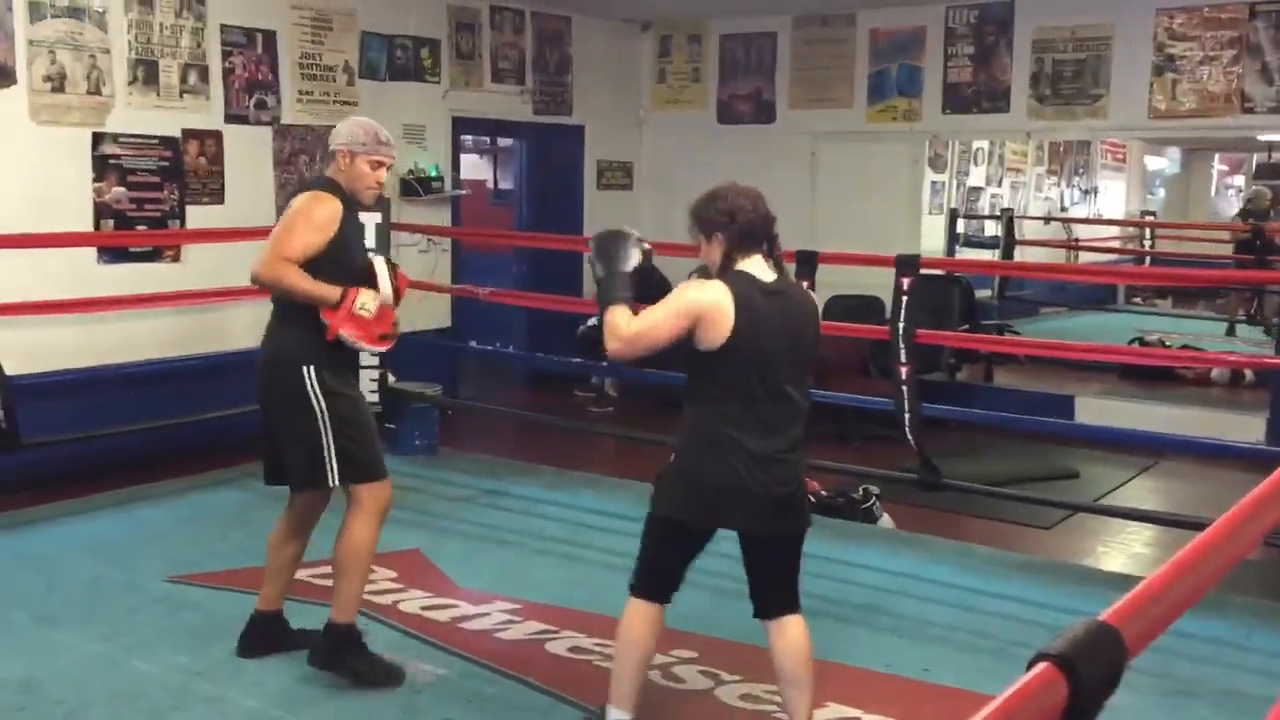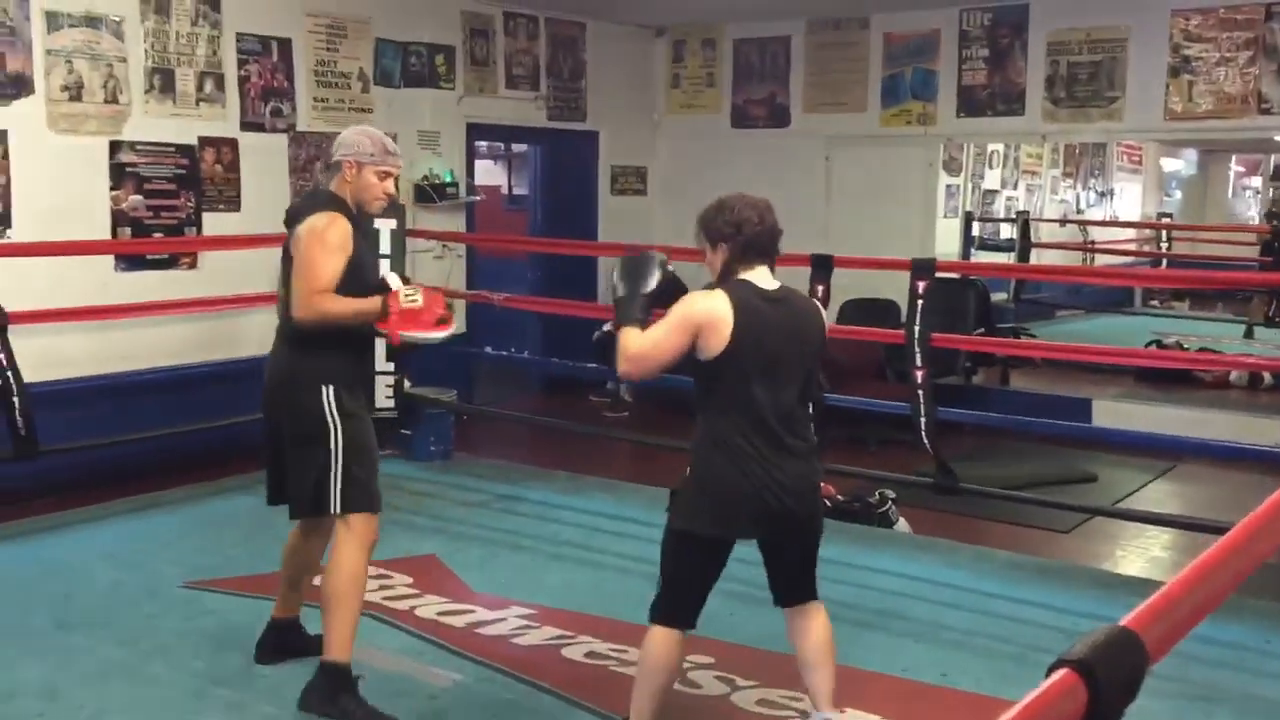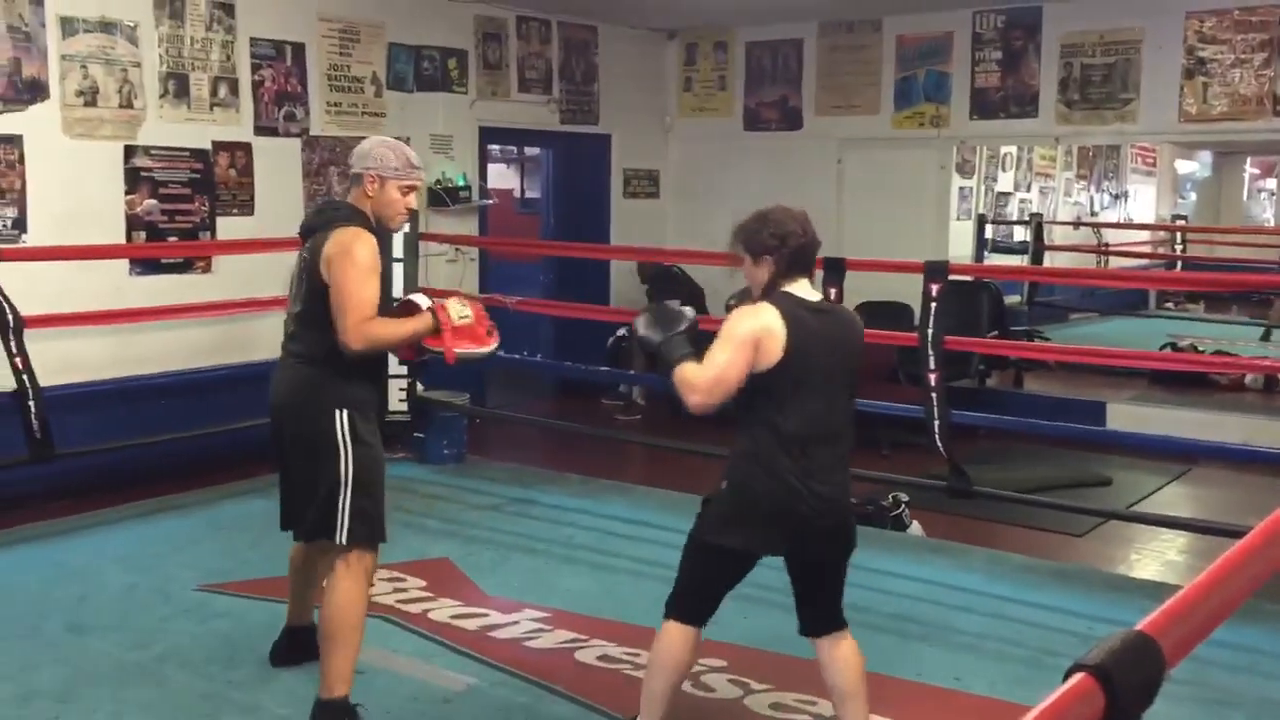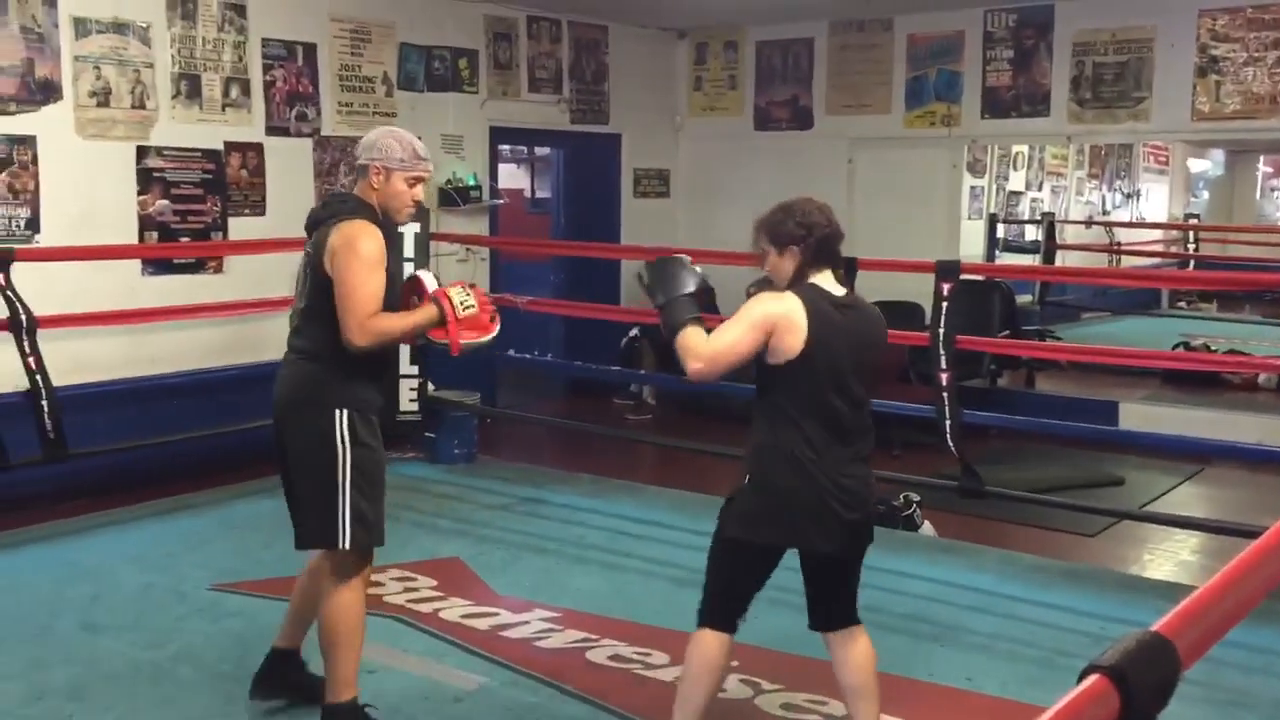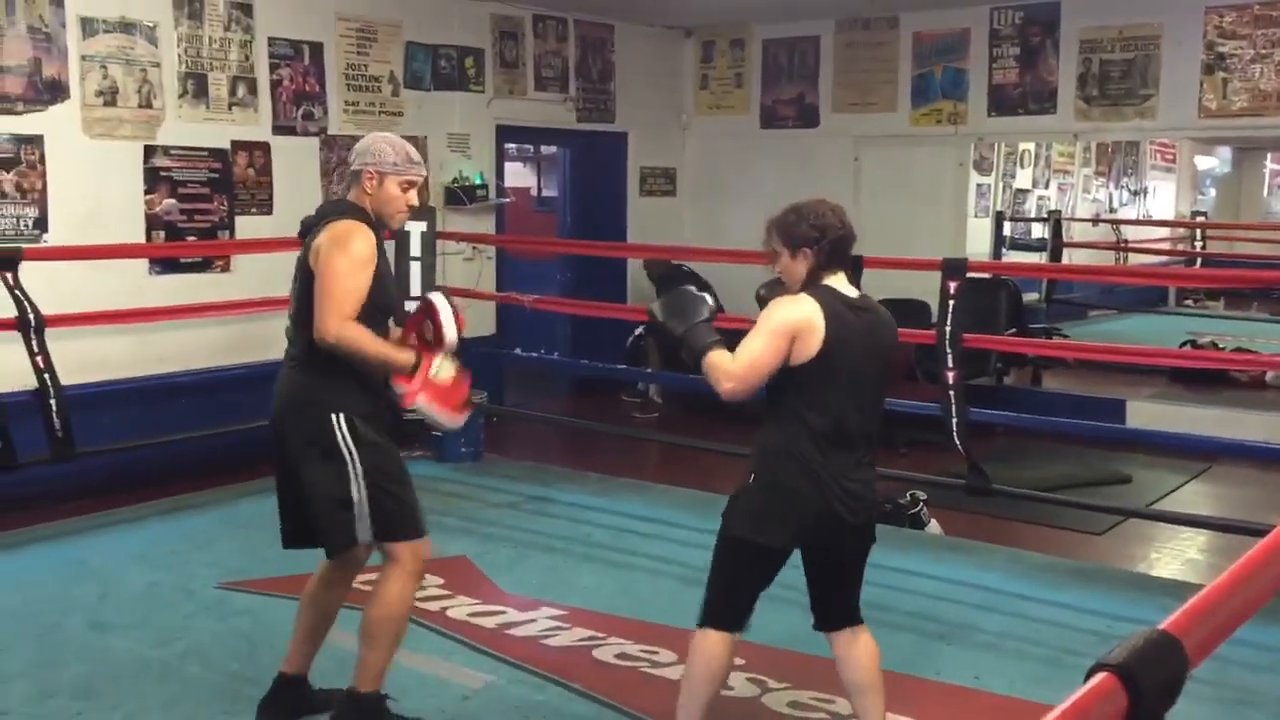
dt=0.2s
person 1, frame 1
left shoulder: (344, 212)
right shoulder: (320, 204)
right elbow: (268, 268)
left wrist: (373, 293)
right wrist: (341, 297)
left hip: (310, 369)
right hip: (309, 369)
left knee: (309, 498)
right knee: (371, 493)
left ankle: (265, 624)
right ankle: (339, 637)
person 1, frame 2
left shoulder: (341, 223)
right shoulder: (329, 223)
right elbow: (308, 307)
left wrist: (388, 307)
right wrist: (384, 304)
left hip: (304, 384)
right hip: (322, 387)
left knee: (317, 515)
right knee: (356, 524)
left ankle: (282, 630)
person 1, frame 3
left shoulder: (331, 232)
right shoulder: (355, 240)
right elbow: (357, 335)
left wrist: (407, 328)
right wrist: (430, 320)
left hip: (304, 396)
right hip: (331, 405)
left knee: (321, 529)
right knee: (353, 553)
left ankle: (297, 634)
person 1, frame 4
left shoulder: (337, 225)
right shoulder: (360, 233)
right elbow: (361, 332)
left wrist: (412, 314)
right wrist: (437, 310)
left hip: (312, 397)
right hip: (333, 405)
left knee: (334, 546)
right knee: (351, 559)
left ankle: (283, 665)
person 1, frame 5
left shoulder: (341, 233)
right shoulder: (352, 234)
right elbow: (333, 329)
left wrist: (405, 337)
right wrist: (412, 361)
left hip: (315, 408)
right hip: (332, 412)
left knee: (347, 557)
right knee: (407, 553)
person 2, frame 1
left shoulder: (704, 297)
right shoulder: (805, 304)
left elbow: (620, 343)
left wrist: (613, 279)
left hip: (704, 474)
right hip: (779, 480)
left knee: (648, 591)
right knee: (781, 608)
person 2, frame 2
left shoulder: (708, 307)
right shoulder: (811, 312)
left elbow: (632, 364)
left wrist: (632, 300)
left hip: (719, 485)
right hip: (794, 484)
left knee: (671, 612)
right knee: (802, 601)
person 2, frame 3
left shoulder: (755, 321)
right shoulder: (848, 324)
left elbow: (701, 395)
left wrist: (671, 341)
left hip: (754, 495)
right hip: (827, 500)
left knee: (684, 613)
right knee: (829, 626)
person 2, frame 4
left shoulder: (776, 309)
right shoulder: (871, 319)
left elbow: (701, 364)
left wrist: (677, 306)
left hip: (775, 490)
right hip: (847, 496)
left knee: (717, 618)
right knee: (842, 622)
person 2, frame 5
left shoulder: (793, 312)
right shoulder: (882, 322)
left elbow: (730, 382)
left wrist: (695, 329)
left hip: (781, 491)
right hip: (851, 497)
left knee: (720, 619)
right knee: (844, 621)
